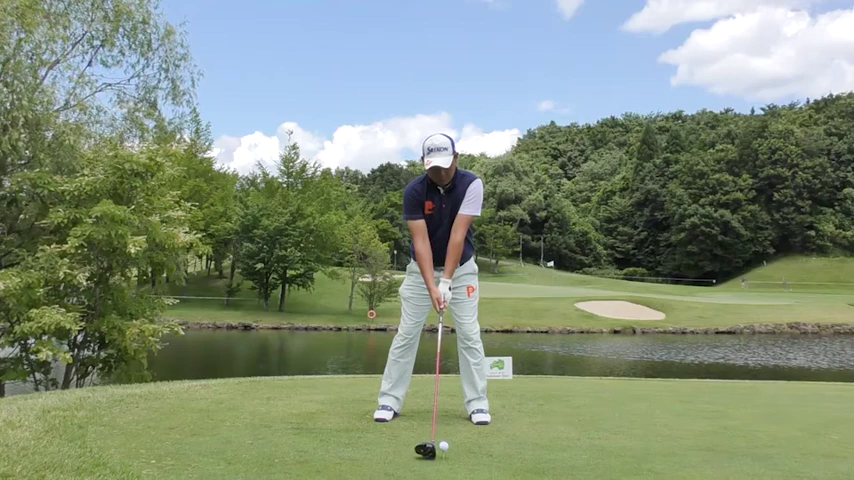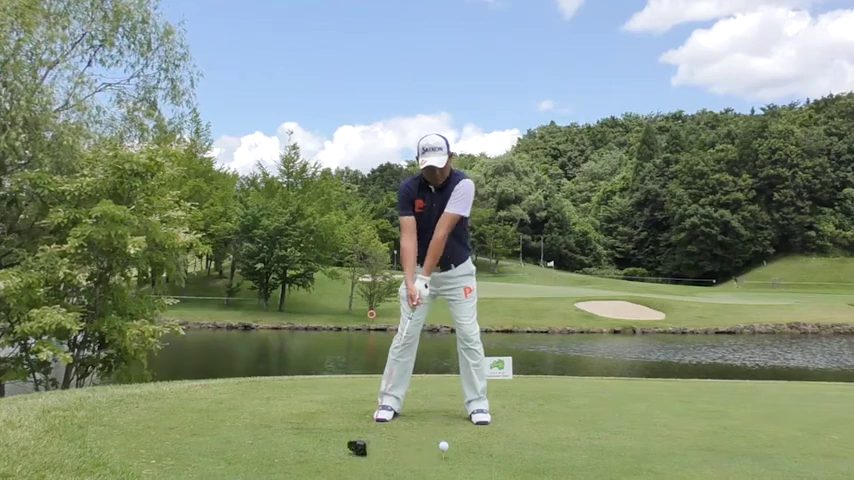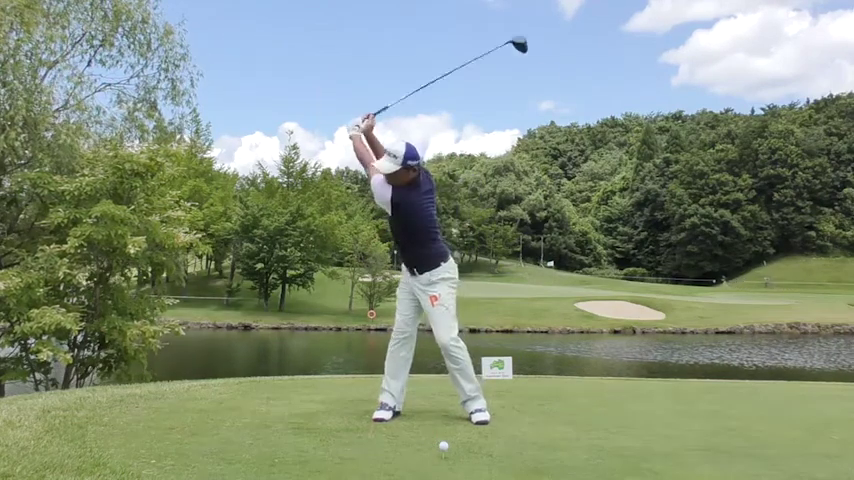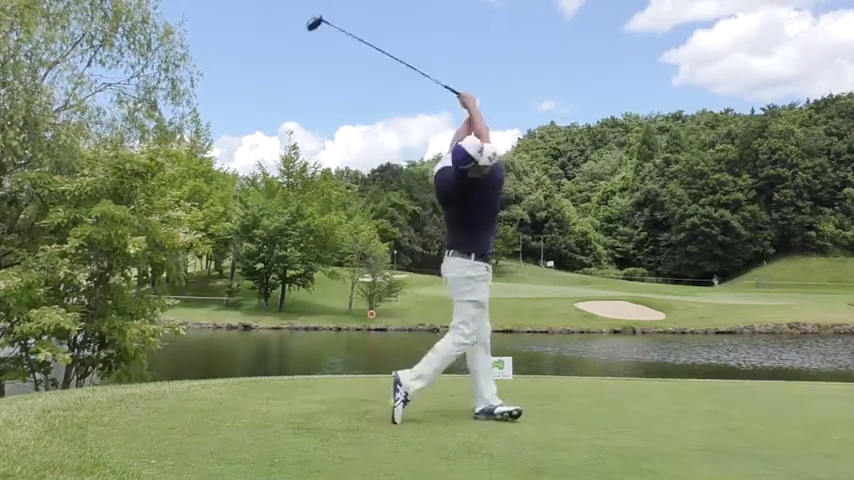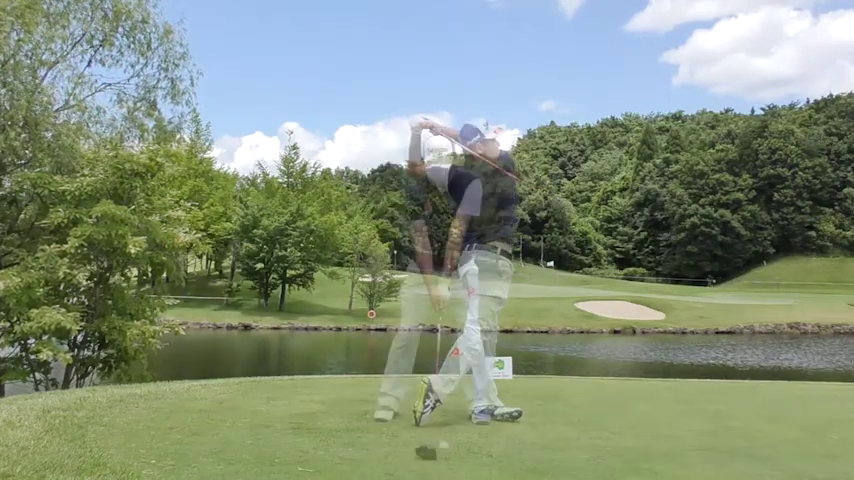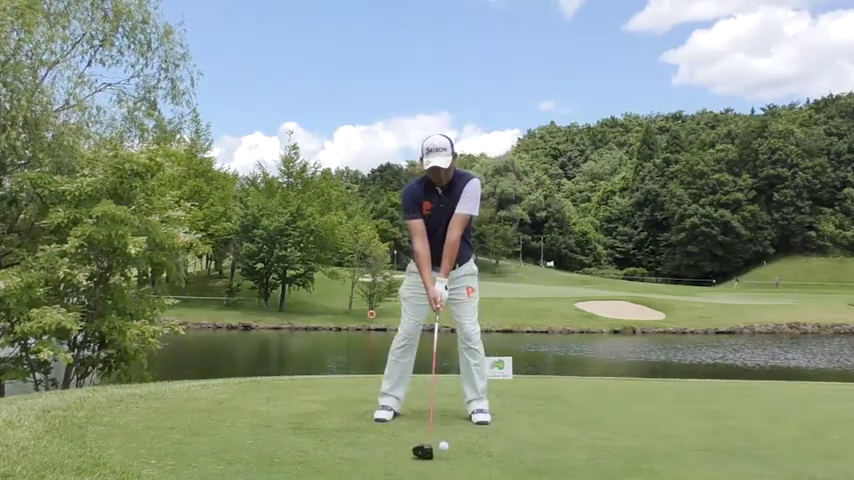
dt=0.7s
person 1, frame 1
left shoulder: (471, 184)
right shoulder: (414, 191)
left elbow: (458, 234)
right elbow: (421, 240)
left wrist: (446, 281)
right wrist: (431, 286)
left hip: (461, 270)
right hip: (422, 270)
left knee: (469, 334)
right knee: (407, 333)
left ankle: (477, 403)
right ankle: (389, 400)
person 1, frame 2
left shoulder: (463, 185)
right shoulder: (408, 190)
left elbow: (441, 233)
right elbow: (408, 237)
left wrist: (424, 277)
right wrist: (411, 282)
left hip: (457, 271)
right hip: (419, 270)
left knee: (468, 335)
right knee: (406, 334)
left ankle: (477, 403)
right ankle: (389, 401)
person 1, frame 3
left shoulder: (391, 195)
right shoulder: (421, 176)
left elbow: (370, 164)
right elbow: (383, 164)
left wrist: (357, 137)
right wrist: (369, 135)
left hip: (436, 275)
right hip: (412, 272)
left knee: (447, 338)
right knee: (401, 334)
left ankle: (475, 402)
right ankle: (391, 400)
person 1, frame 4
left shoulder: (443, 177)
right shoulder: (492, 179)
left elbow: (475, 142)
right elbow: (486, 137)
left wrist: (470, 113)
right wrist: (474, 108)
left hip: (457, 262)
right hip: (470, 266)
left knee: (479, 335)
right knee: (461, 335)
left ankle: (486, 402)
right ankle: (409, 382)
person 1, frame 5
left shoulder: (458, 176)
left elbow: (415, 167)
left hip: (475, 259)
right hip: (491, 259)
left knee: (481, 332)
right knee: (478, 332)
left ankle: (485, 403)
right ankle: (438, 388)
person 1, frame 6
left shoulder: (469, 184)
right shoulder: (412, 192)
left elbow: (454, 234)
right elbow: (419, 241)
left wrist: (443, 280)
right wrist: (429, 285)
left hip: (460, 270)
right hip: (421, 270)
left knee: (469, 333)
right knee: (406, 333)
left ankle: (477, 403)
right ankle: (389, 401)
